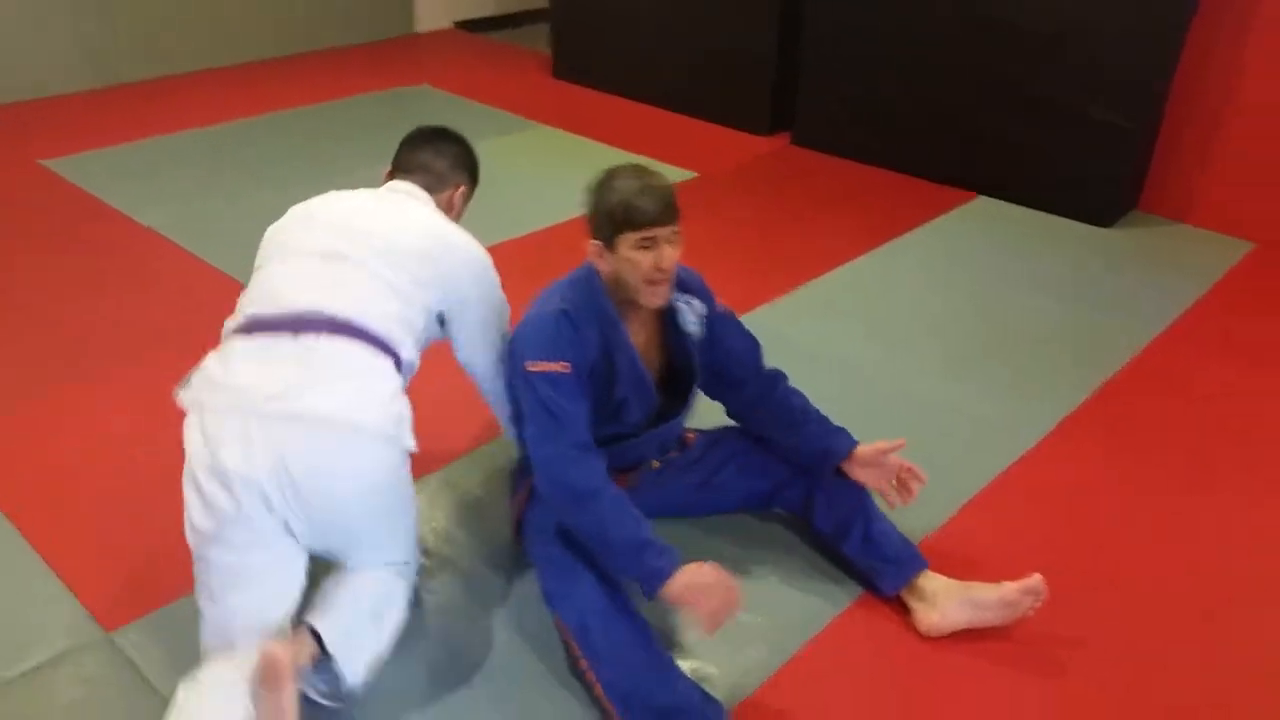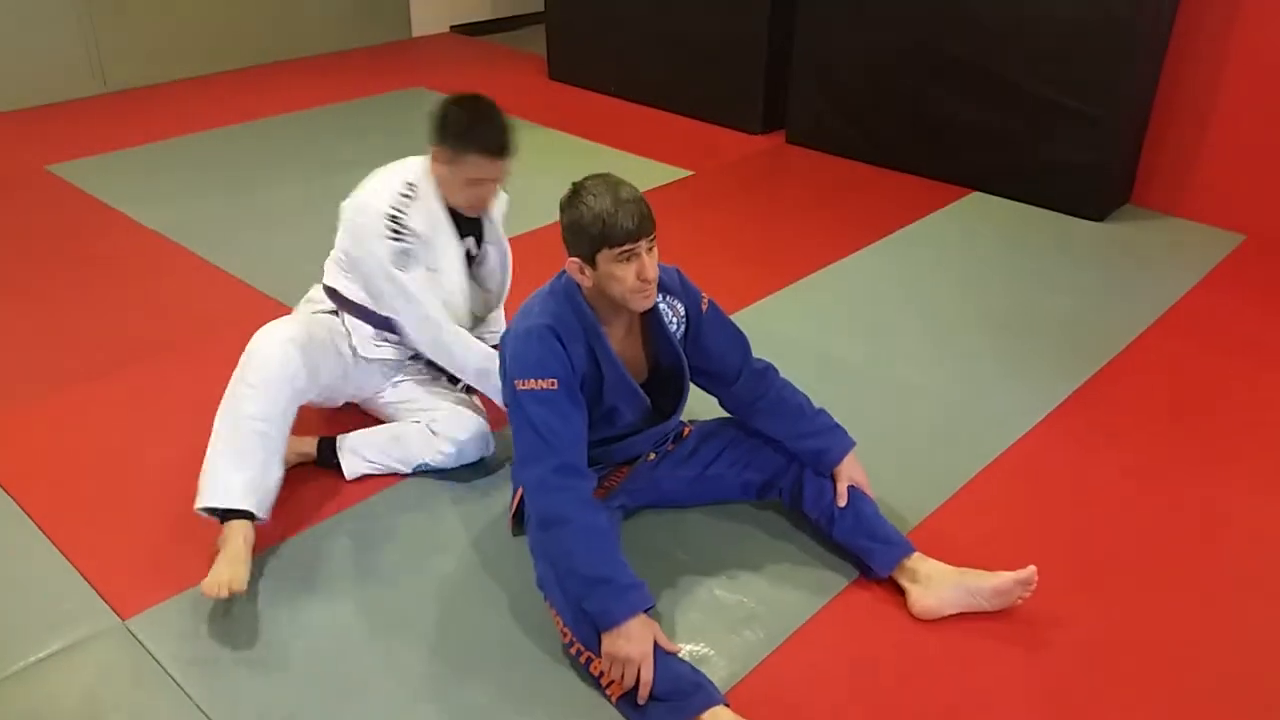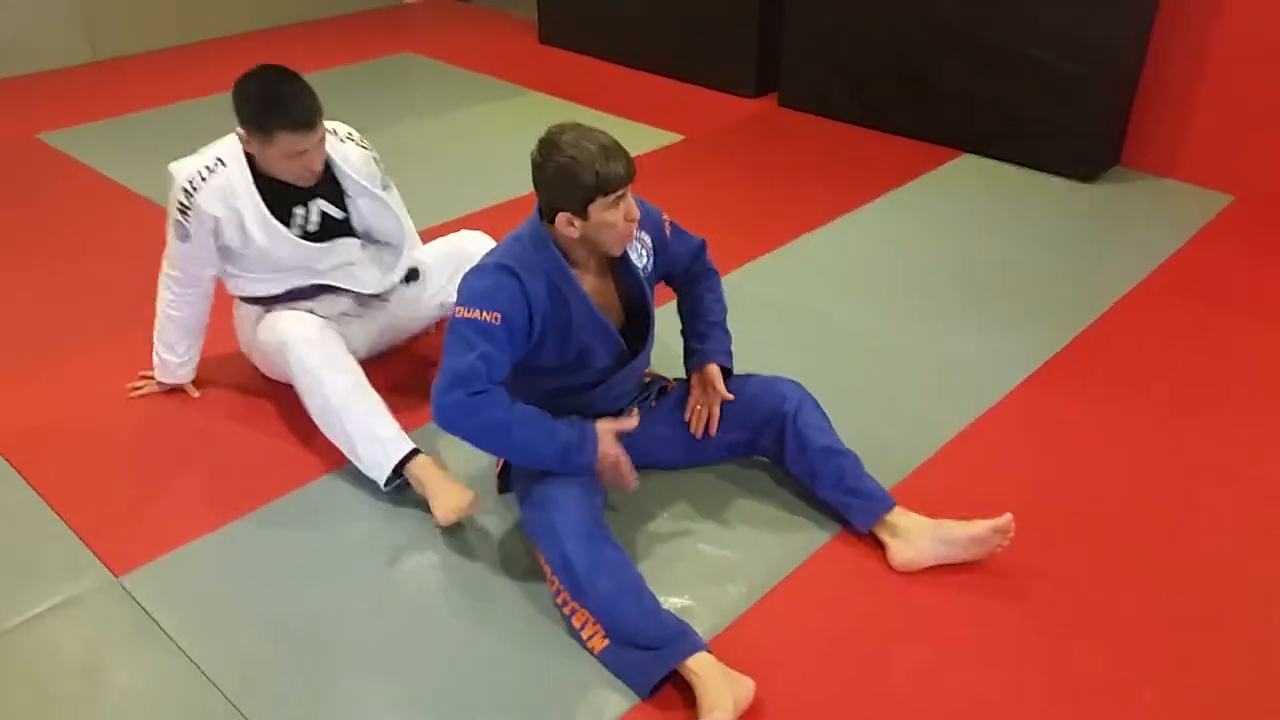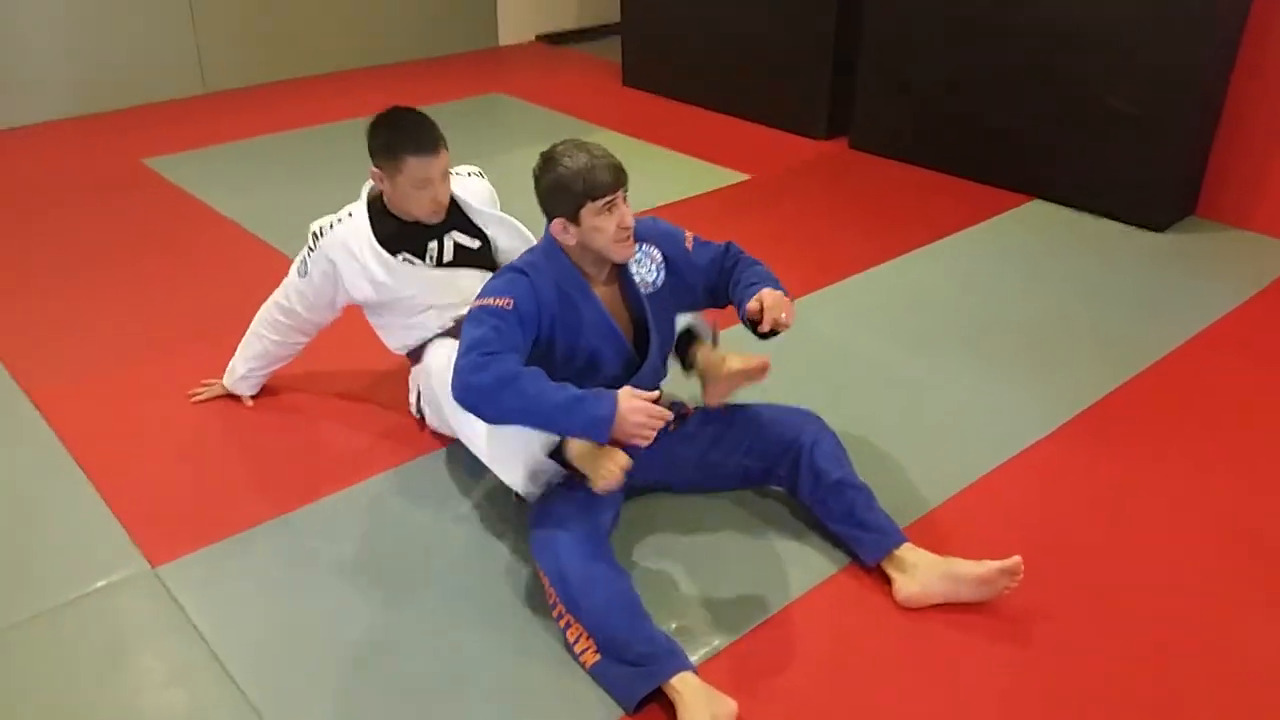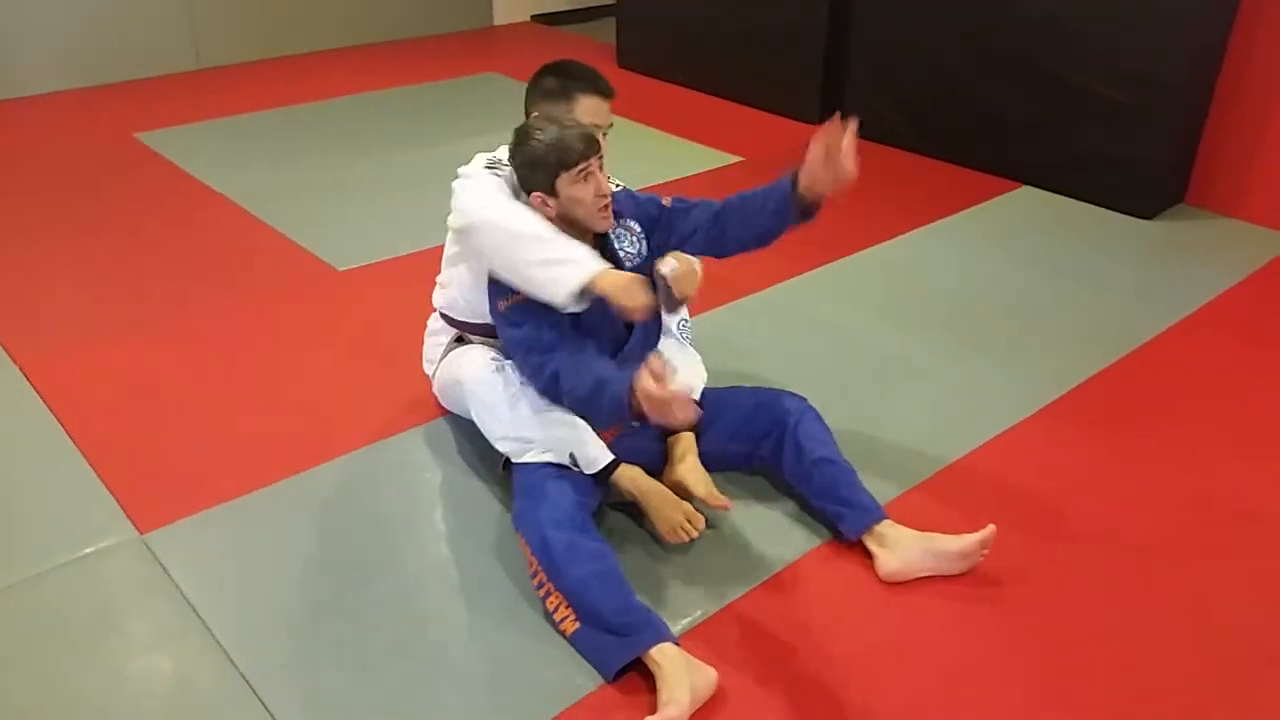
dt=1s
person 1, frame 1
left shoulder: (684, 293)
right shoulder: (553, 331)
left elbow: (751, 387)
right elbow: (568, 477)
left wrist: (841, 452)
right wrist: (662, 571)
left hip: (659, 459)
right hip: (570, 493)
left knee: (810, 469)
right knee: (584, 590)
left ankle: (925, 591)
person 1, frame 2
left shoulder: (668, 291)
right shoulder: (539, 341)
left elbow: (745, 381)
right elbow: (558, 490)
left wrist: (834, 448)
right wrist: (620, 610)
left hip: (656, 450)
right hip: (576, 481)
left knee: (795, 454)
right knee: (583, 588)
left ankle: (918, 574)
person 1, frame 3
left shoulder: (635, 226)
right shoulder: (505, 283)
left elbow: (696, 270)
right elbow: (460, 403)
left wrist: (709, 357)
right wrist: (581, 444)
left hip: (633, 406)
right hip: (555, 443)
left knee: (778, 402)
right knee: (565, 528)
left ankle: (898, 528)
person 1, frame 4
left shoulder: (651, 243)
right shoulder: (524, 289)
left elbow: (729, 264)
right elbow: (477, 379)
left wrist: (763, 296)
right wrist: (598, 414)
left hip: (652, 427)
left knee: (795, 432)
right knee: (563, 545)
left ankle: (906, 564)
person 1, frame 5
left shoulder: (627, 214)
left elbow: (720, 226)
right elbow: (554, 367)
left wrist: (803, 189)
right wrist: (631, 392)
left hip: (647, 406)
left knee: (781, 414)
right knee: (549, 519)
left ankle: (887, 541)
right ankle: (671, 667)
person 2, frame 1
left shoulder: (305, 213)
right shoulder: (456, 248)
right elbow: (496, 371)
left hip: (226, 406)
right hip: (341, 428)
left knee: (242, 638)
right knee: (384, 566)
right ankle: (303, 654)
person 2, frame 2
left shoulder: (484, 196)
right shoulder: (392, 205)
left elbow: (485, 285)
right elbow: (429, 330)
left wrist: (499, 344)
left hip: (411, 362)
right hip: (342, 335)
left knee: (468, 436)
right knee: (277, 351)
left ankle: (307, 452)
right ankle: (236, 531)
person 2, frame 3
left shoulder: (346, 150)
right shoulder: (206, 189)
left elbow: (396, 233)
right elbow: (184, 282)
left wrist: (428, 294)
right wrist: (174, 367)
left hip: (374, 294)
right hip: (288, 319)
left knee: (470, 250)
right knee: (301, 339)
right ankle: (418, 470)
person 2, frame 4
left shoulder: (472, 189)
right shoulder: (340, 243)
left elbow: (524, 262)
right elbow: (289, 314)
right wrist: (241, 378)
right hip: (454, 367)
right knee: (447, 359)
left ankle: (703, 358)
right ankle: (577, 455)
person 2, frame 5
right shoulder: (493, 178)
right elbow: (490, 225)
left wrist: (678, 270)
right wrist: (595, 275)
right hip: (477, 348)
left knee: (664, 308)
right knee: (487, 379)
left ankle: (682, 453)
right ankle: (635, 483)
